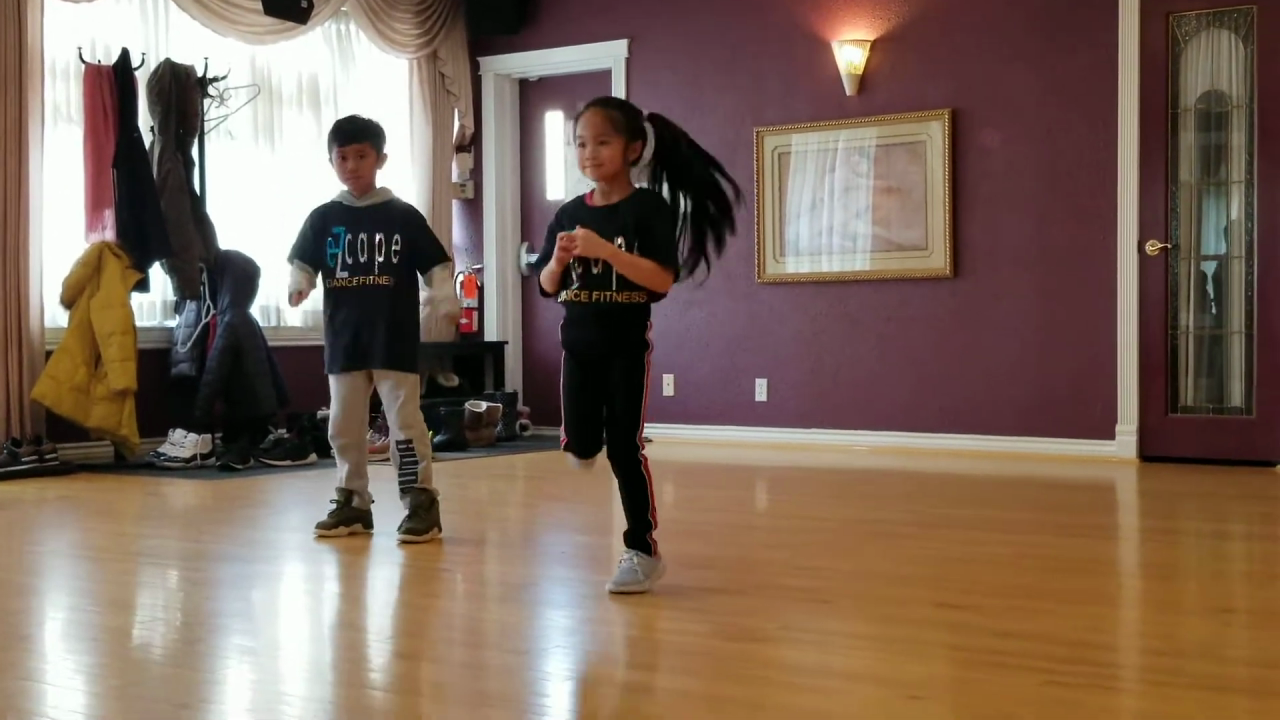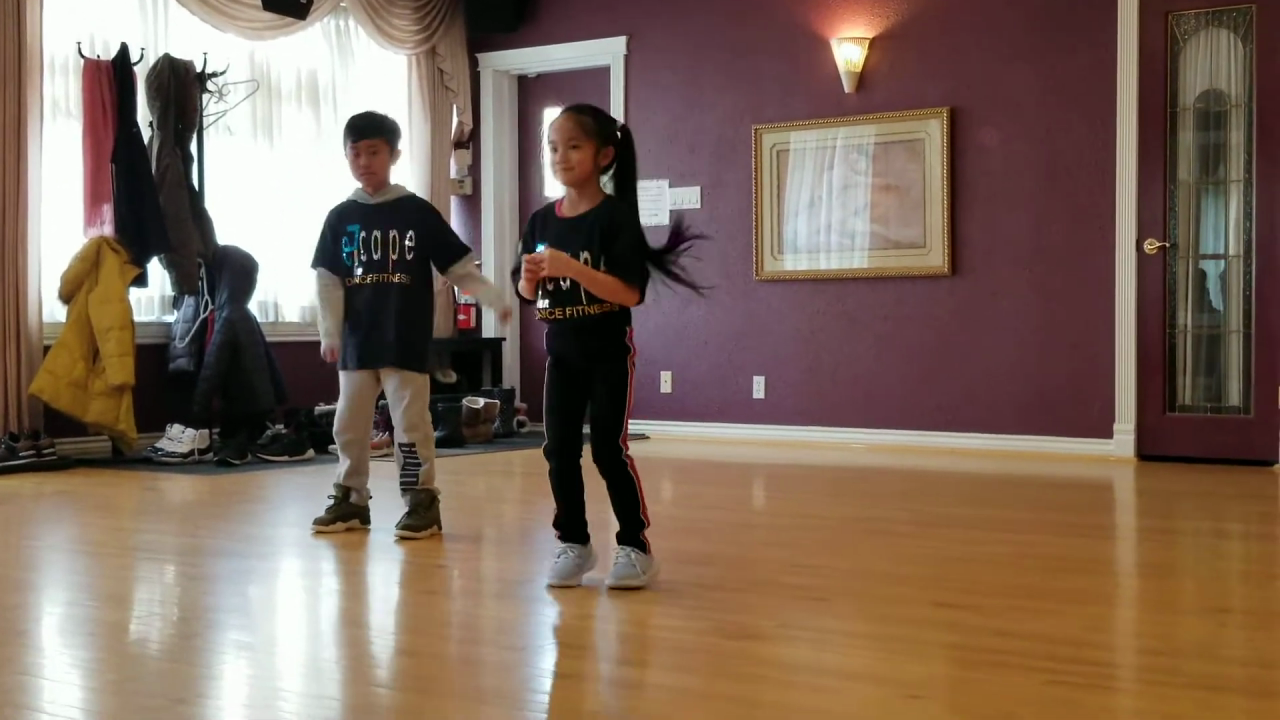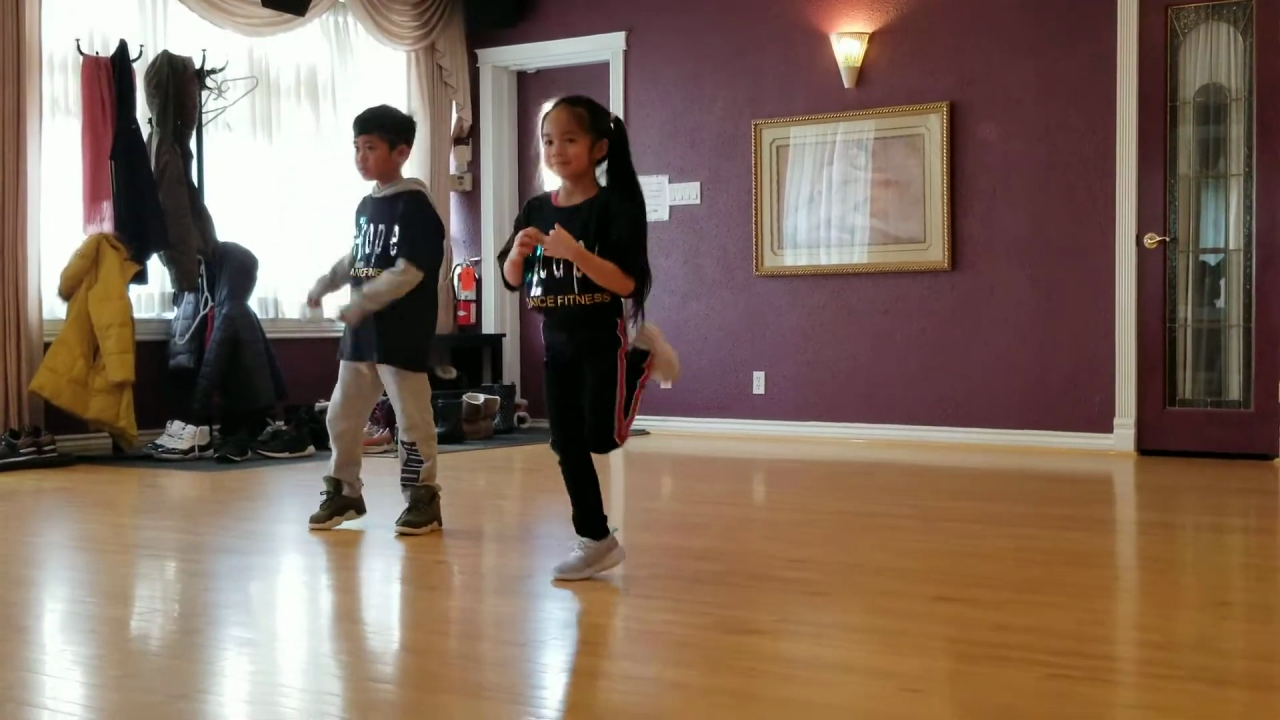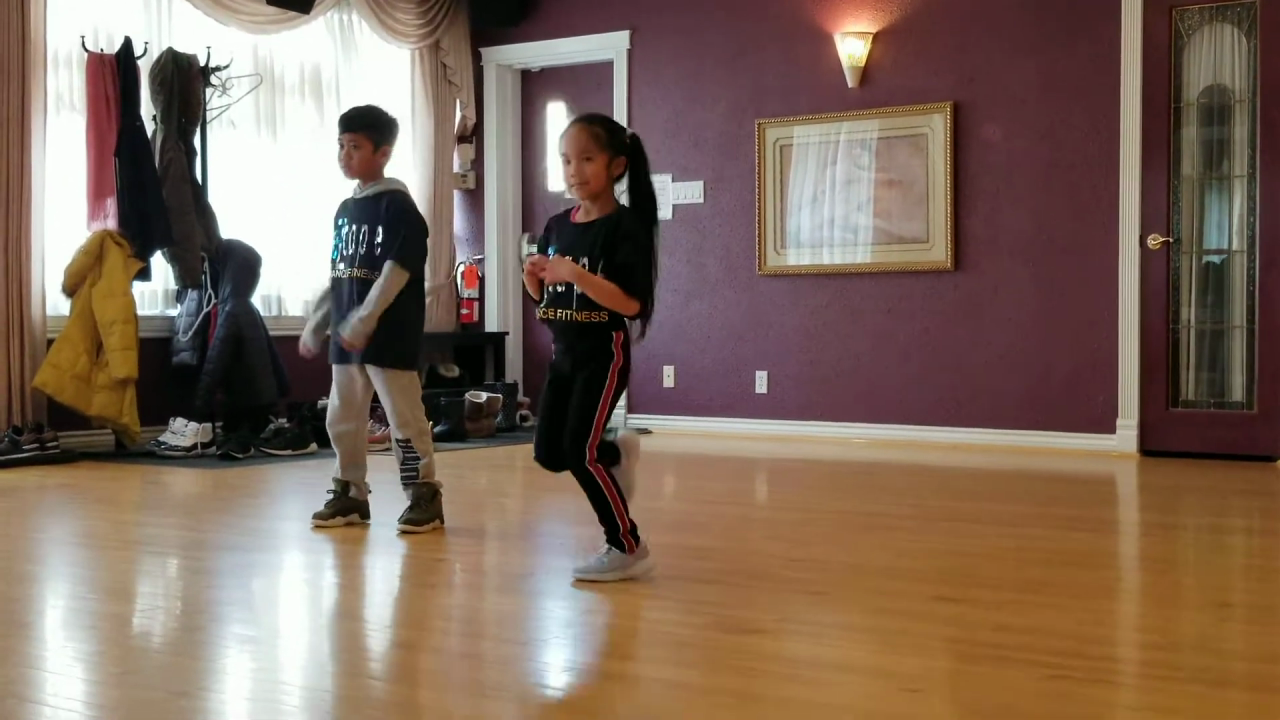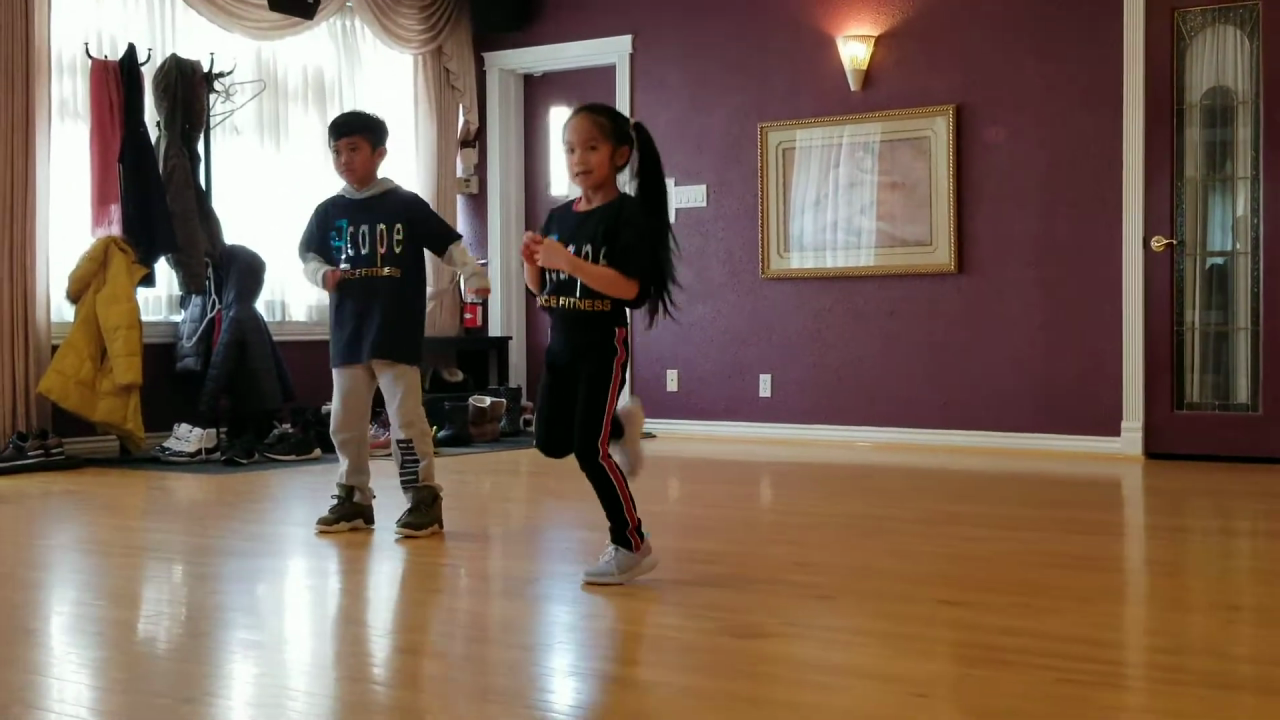
dt=0.3s
person 1, frame 1
left shoulder: (649, 208)
right shoulder: (568, 213)
left elbow: (661, 280)
right elbow: (548, 288)
left wrist: (603, 250)
right wrist: (557, 262)
left hip: (627, 340)
right hip: (579, 340)
left knee: (624, 446)
right knee: (580, 442)
left ankle: (643, 550)
right ankle: (584, 433)
person 1, frame 2
left shoulder: (617, 217)
right shoulder: (540, 220)
left elbow: (631, 292)
right elbow: (528, 294)
left wrist: (571, 267)
right wrist: (531, 275)
left hip: (609, 347)
right hip: (562, 350)
left knee: (609, 448)
right knee: (560, 449)
left ankle: (636, 546)
right ankle: (573, 542)
person 1, frame 3
left shoulder: (614, 209)
right shoulder: (535, 209)
left elbow: (627, 283)
right elbow: (510, 279)
left wrist: (575, 254)
right wrist: (519, 252)
left hip: (602, 335)
right hip: (556, 340)
left knee: (600, 437)
right knee: (567, 444)
left ankle: (641, 355)
right ankle: (595, 539)
person 1, frame 4
left shoulder: (626, 227)
right shoulder: (556, 226)
left elbow: (632, 302)
right elbow: (541, 295)
left wrist: (579, 275)
right wrist: (534, 276)
left hip: (605, 352)
right hip: (564, 353)
left knee: (582, 452)
right knee: (549, 452)
left ankle: (628, 547)
right ankle: (618, 452)
person 1, frame 5
left shoulder: (629, 213)
right shoulder: (557, 216)
left elbow: (630, 287)
right elbow: (539, 286)
left wrist: (568, 262)
right wrist: (531, 263)
left hip: (602, 342)
right hip: (560, 342)
left knee: (588, 446)
right knee: (550, 439)
left ankle: (633, 545)
right ankle: (618, 426)
person 2, frame 1
left shoulder: (403, 215)
right shoulder: (323, 218)
left elbow: (435, 264)
right elbow: (303, 268)
left wrist: (450, 296)
right wrist: (298, 285)
left hip: (394, 341)
right hip: (342, 341)
left knee: (405, 422)
right knee: (344, 428)
left ankle: (423, 504)
right ankle: (354, 504)
person 2, frame 2
left shoulder: (419, 212)
right shoulder: (341, 217)
left elbow: (457, 263)
right elbow: (328, 278)
left wrist: (491, 295)
right wrist: (330, 332)
left hip: (407, 340)
right hip: (357, 340)
left knee: (411, 422)
right knee: (349, 424)
left ankle: (422, 502)
right ankle: (351, 499)
person 2, frame 3
left shoulder: (416, 206)
right shoulder: (367, 205)
left elbow: (410, 270)
left wrist: (362, 299)
right wrist: (325, 283)
left hip: (402, 335)
right hip: (362, 335)
left knee: (412, 419)
right knee: (342, 416)
left ankle: (423, 498)
right ankle: (343, 492)
person 2, frame 4
left shoulder: (398, 206)
right shoulder: (346, 208)
left elbow: (397, 272)
left wrist: (363, 321)
right wrist: (315, 325)
left hip: (388, 335)
right hip: (346, 337)
left knee: (405, 418)
right knee: (342, 420)
left ankle: (425, 496)
right ankle: (351, 493)
person 2, frame 5
left shoulder: (405, 205)
right shoulder: (328, 211)
left elbow: (449, 244)
right elbow: (308, 258)
left wrist: (474, 273)
right wrist: (321, 273)
left hip: (396, 332)
right hip: (347, 333)
left knee: (406, 418)
right knee: (345, 422)
left ankle: (424, 500)
right ankle: (354, 497)
